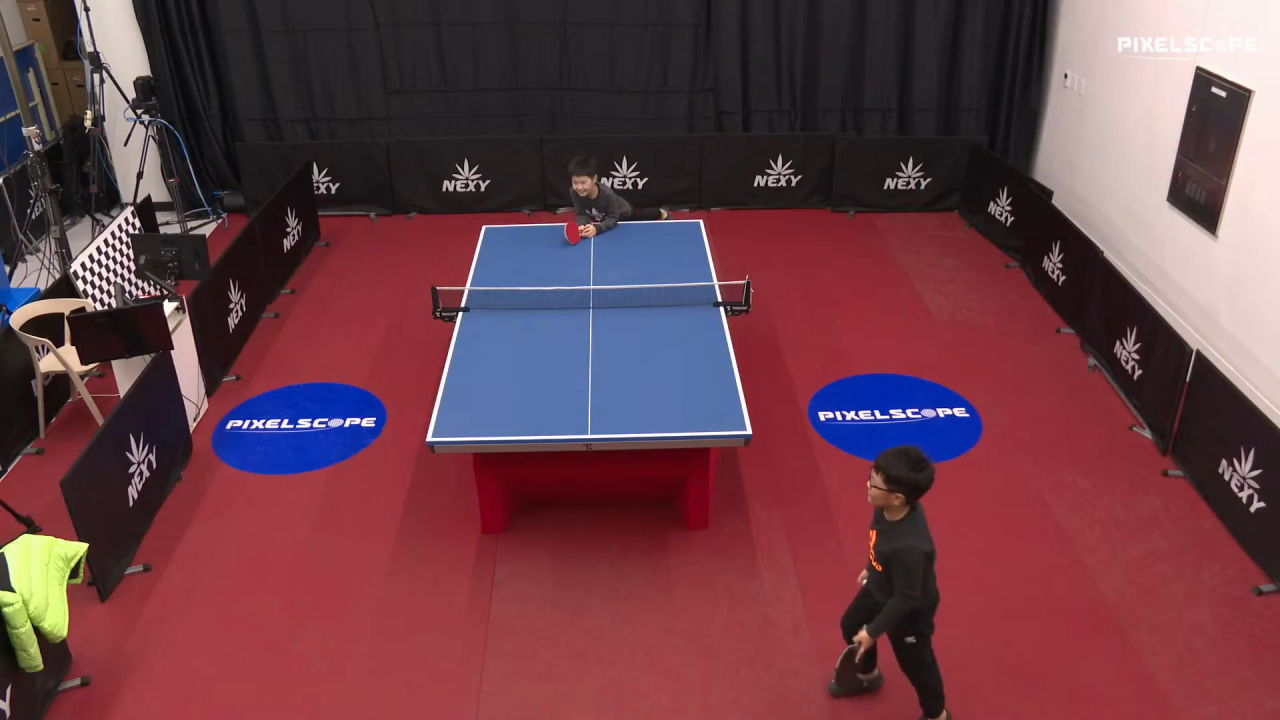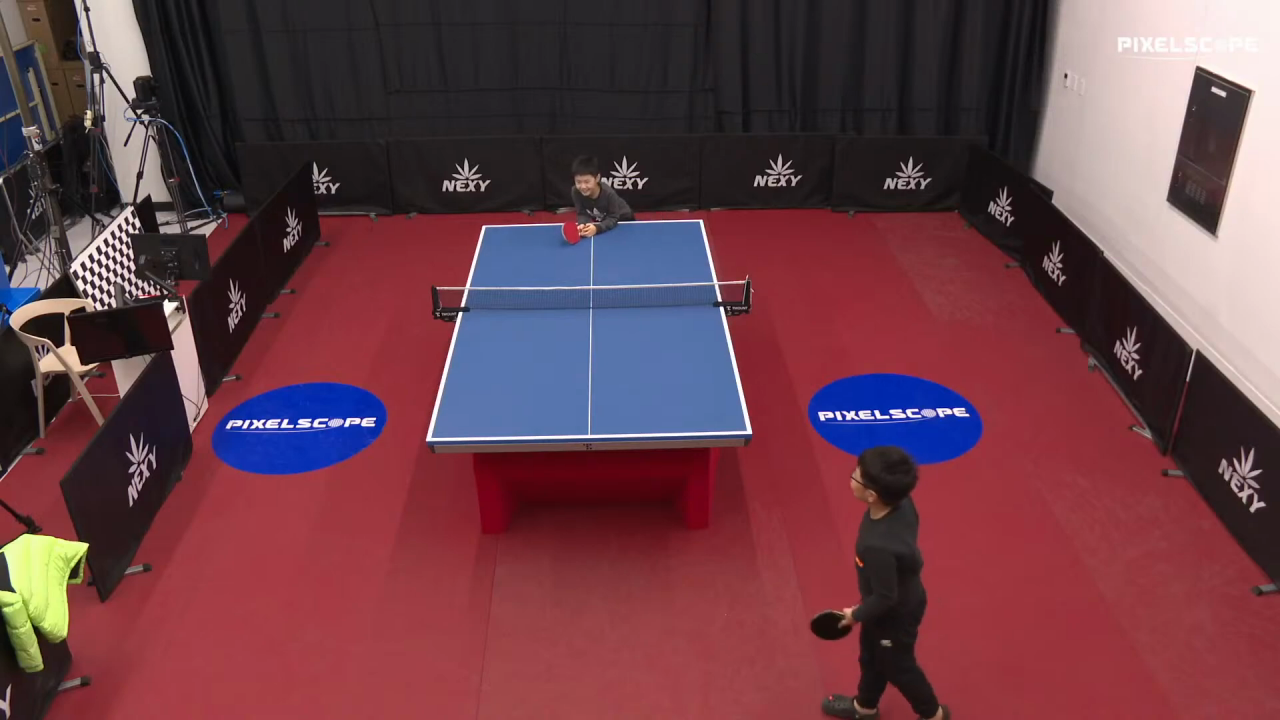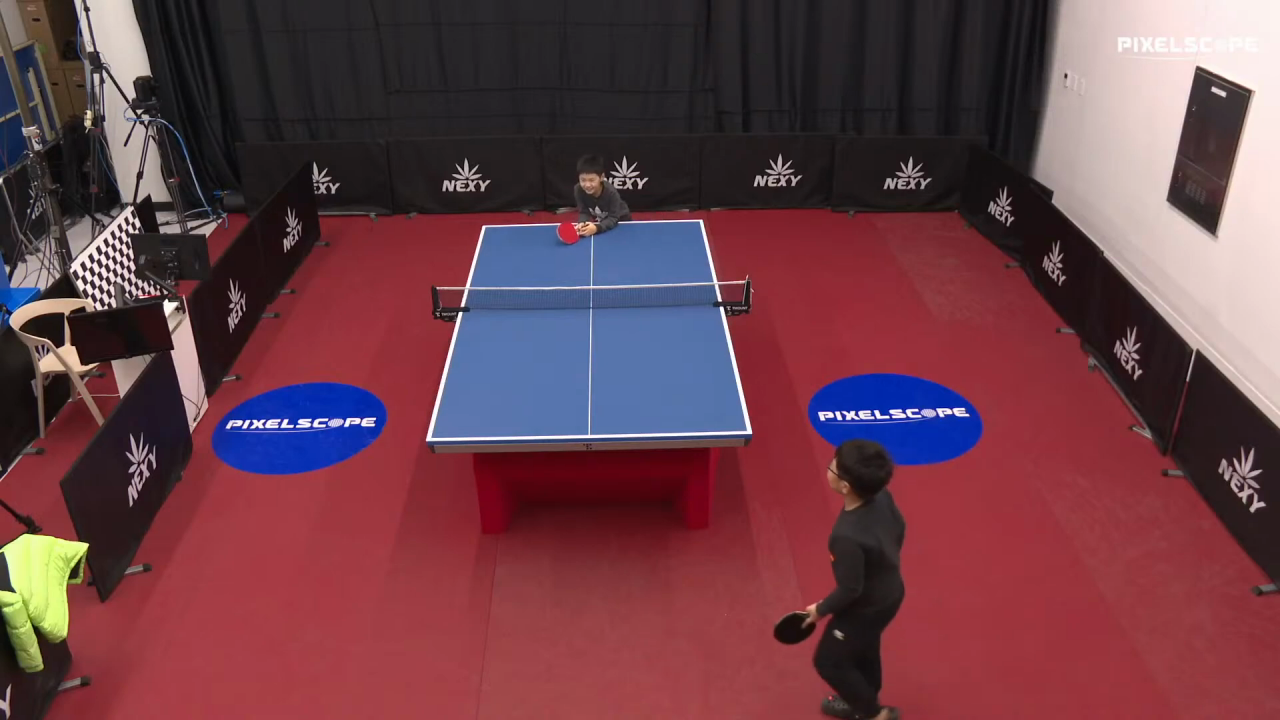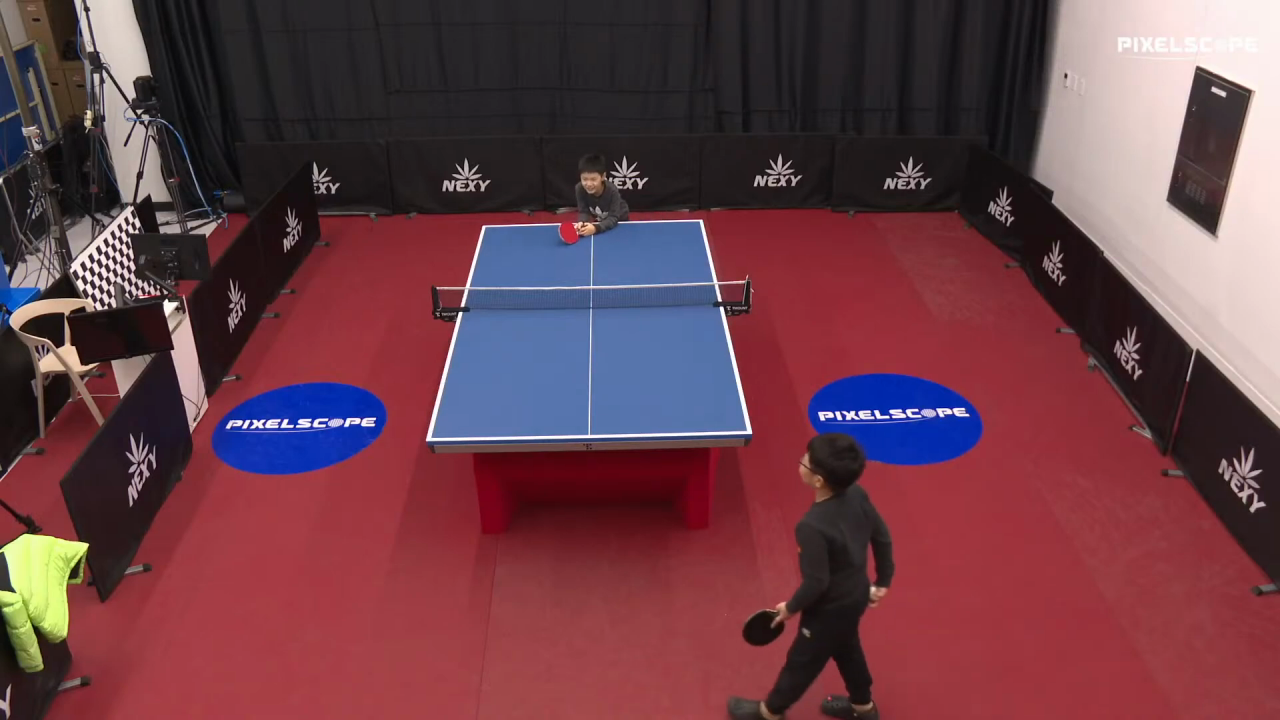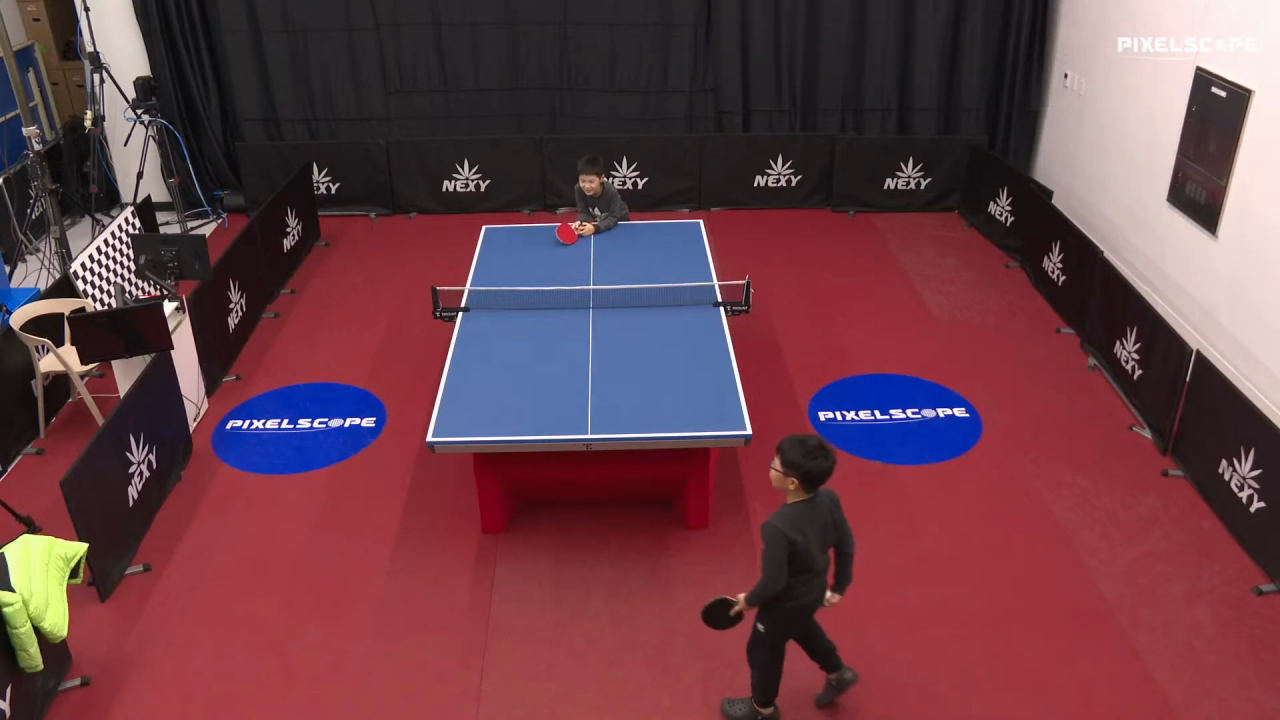
dt=0.2s
person 1, frame 1
left shoulder: (908, 546)
right shoulder: (885, 506)
left elbow: (906, 599)
left wrist: (874, 630)
right wrist: (871, 568)
left hip: (908, 612)
right hip: (878, 591)
left knee: (916, 662)
right knee: (851, 627)
right ankle: (867, 674)
person 1, frame 2
left shoulder: (879, 545)
right shoulder: (901, 504)
left elbow: (885, 597)
right elbow: (913, 527)
left wrist: (857, 615)
left hip: (896, 613)
right hip: (884, 594)
left knee: (898, 668)
right knee: (871, 656)
person 1, frame 3
left shoulder: (848, 536)
right shoulder: (882, 497)
left elbow: (851, 589)
right elbow: (899, 529)
left wrist: (821, 610)
left hip: (866, 609)
right hip: (889, 593)
left knee: (828, 660)
right knee: (865, 654)
person 1, frame 4
left shoulder: (814, 528)
right shoulder: (857, 496)
left elbow: (816, 583)
right elbow: (881, 537)
left wrist: (789, 608)
right wrist: (882, 581)
left hip: (829, 607)
right hip: (854, 595)
left knee: (803, 661)
right knee: (845, 647)
person 1, frame 5
left shoulder: (779, 528)
right shoulder: (828, 500)
left elbow: (774, 582)
right elbow: (846, 545)
left wrist: (749, 600)
right wrist: (839, 585)
left hip: (786, 604)
right hip: (814, 591)
left knee: (762, 652)
right knee: (803, 631)
right ankle: (838, 673)
